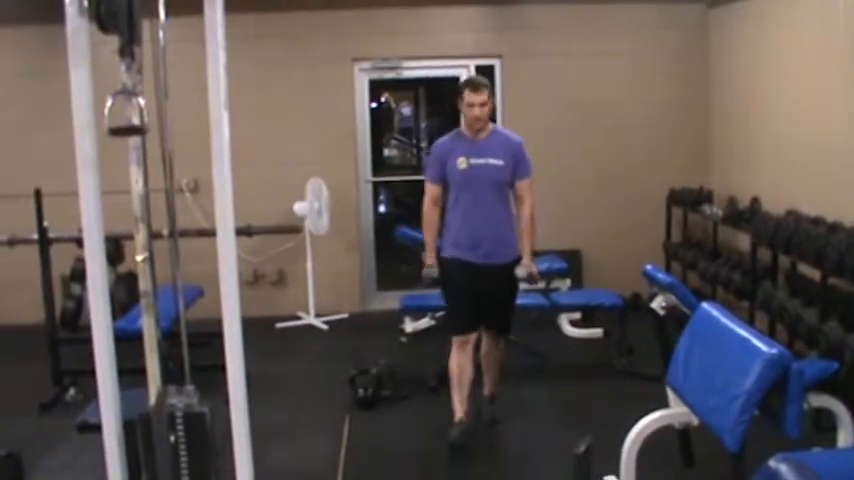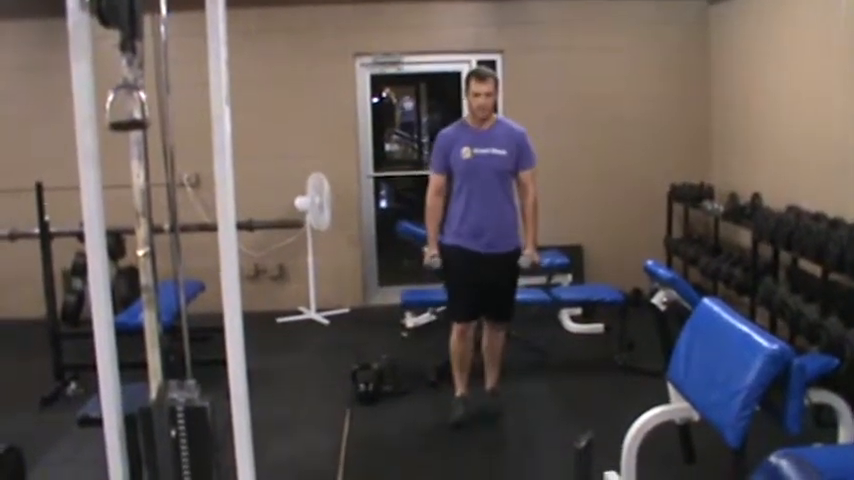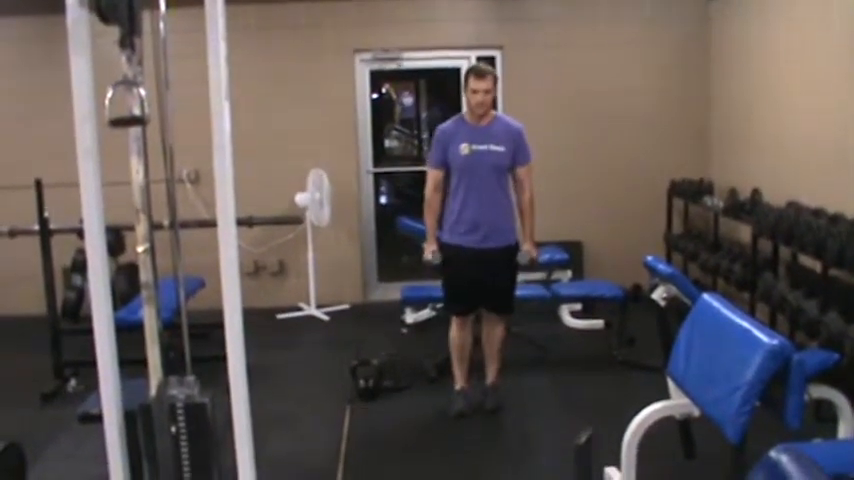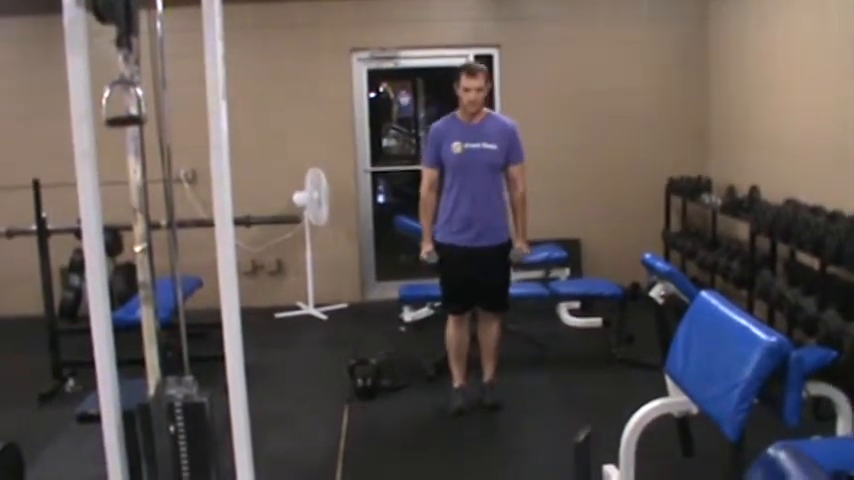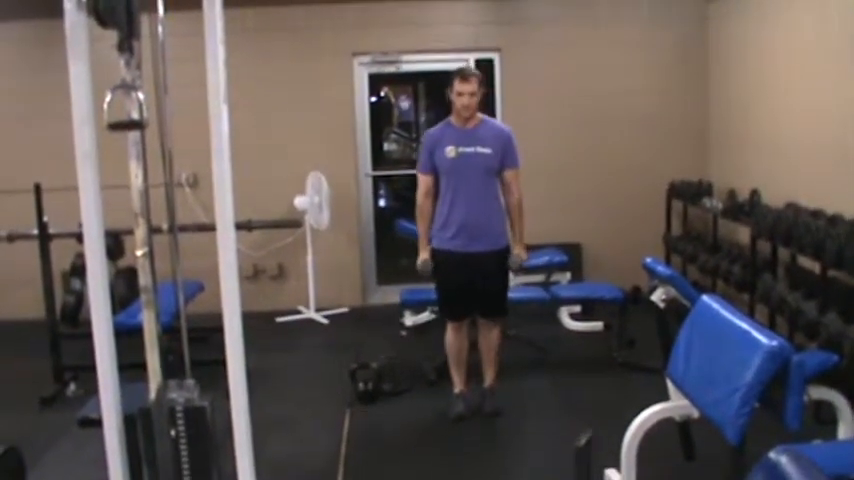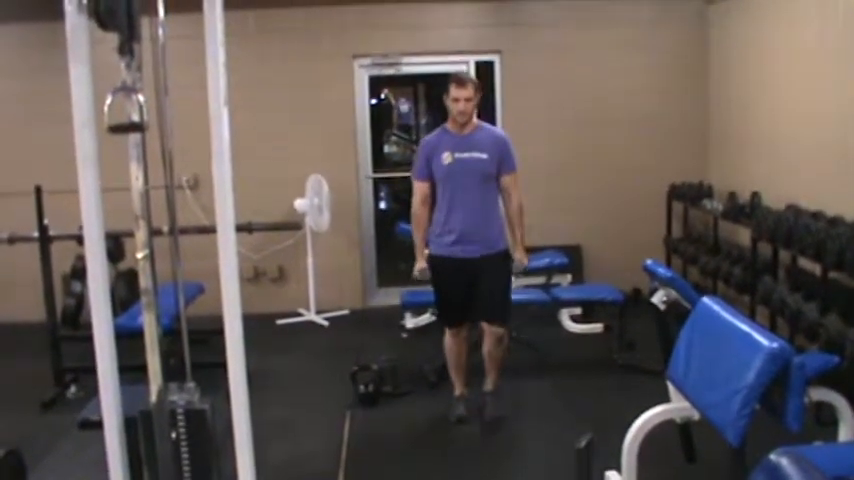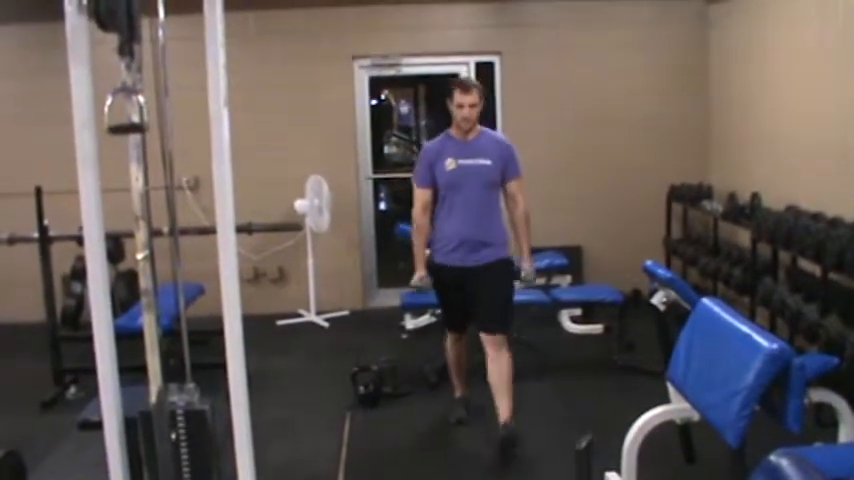
dt=0.2s
person 1, frame 1
left shoulder: (512, 146)
right shoulder: (443, 149)
left elbow: (525, 202)
right elbow: (432, 204)
left wrist: (527, 255)
right wrist: (430, 254)
left hip: (502, 258)
right hip: (458, 258)
left knee: (495, 333)
right knee: (463, 339)
left ankle: (489, 394)
right ankle: (460, 416)
person 1, frame 2
left shoulder: (516, 136)
right shoulder: (448, 138)
left elbow: (527, 192)
right elbow: (436, 194)
left wrist: (530, 243)
right wrist: (432, 243)
left hip: (503, 248)
right hip: (460, 247)
left knee: (496, 322)
right knee: (462, 325)
left ankle: (491, 388)
right ankle: (460, 393)
person 1, frame 3
left shoulder: (513, 133)
right shoulder: (446, 134)
left elbow: (524, 189)
right elbow: (434, 190)
left wrist: (528, 239)
right wrist: (431, 239)
left hip: (501, 243)
right hip: (458, 243)
left knee: (495, 315)
right knee: (461, 318)
left ankle: (491, 383)
right ankle: (461, 387)
person 1, frame 4
left shoulder: (506, 130)
right shoulder: (440, 132)
left elbow: (517, 186)
right elbow: (429, 189)
left wrist: (521, 236)
right wrist: (427, 239)
left hip: (495, 241)
right hip: (452, 242)
left knee: (490, 314)
right knee: (458, 315)
left ankle: (488, 381)
right ankle: (459, 385)
person 1, frame 5
left shoulder: (500, 135)
right shoulder: (434, 139)
left elbow: (512, 191)
right elbow: (425, 196)
left wrist: (518, 241)
right wrist: (424, 246)
left hip: (492, 247)
right hip: (449, 248)
left knee: (490, 322)
right knee: (456, 323)
left ankle: (489, 386)
right ankle: (459, 391)
person 1, frame 6
left shoulder: (496, 140)
right shoulder: (431, 145)
left elbow: (511, 195)
right elbow: (420, 203)
left wrist: (519, 245)
right wrist: (420, 254)
left hip: (491, 252)
right hip: (447, 254)
left knee: (496, 329)
right knee: (455, 328)
left ankle: (490, 391)
right ankle: (460, 393)
person 1, frame 7
left shoulder: (501, 147)
right shoulder: (432, 152)
left elbow: (516, 203)
right elbow: (421, 211)
left wrist: (526, 255)
right wrist: (420, 264)
left hip: (492, 260)
right hip: (447, 261)
left knee: (495, 342)
right knee: (455, 334)
left ankle: (505, 422)
right ankle: (460, 395)
